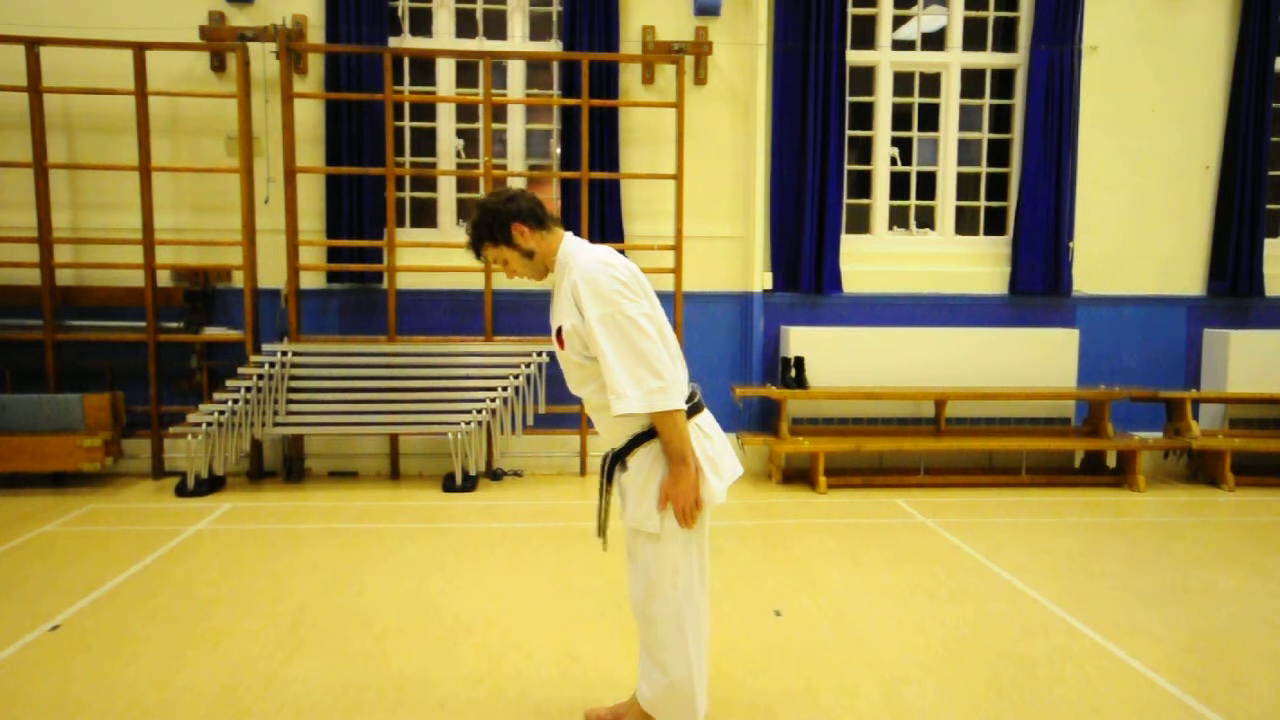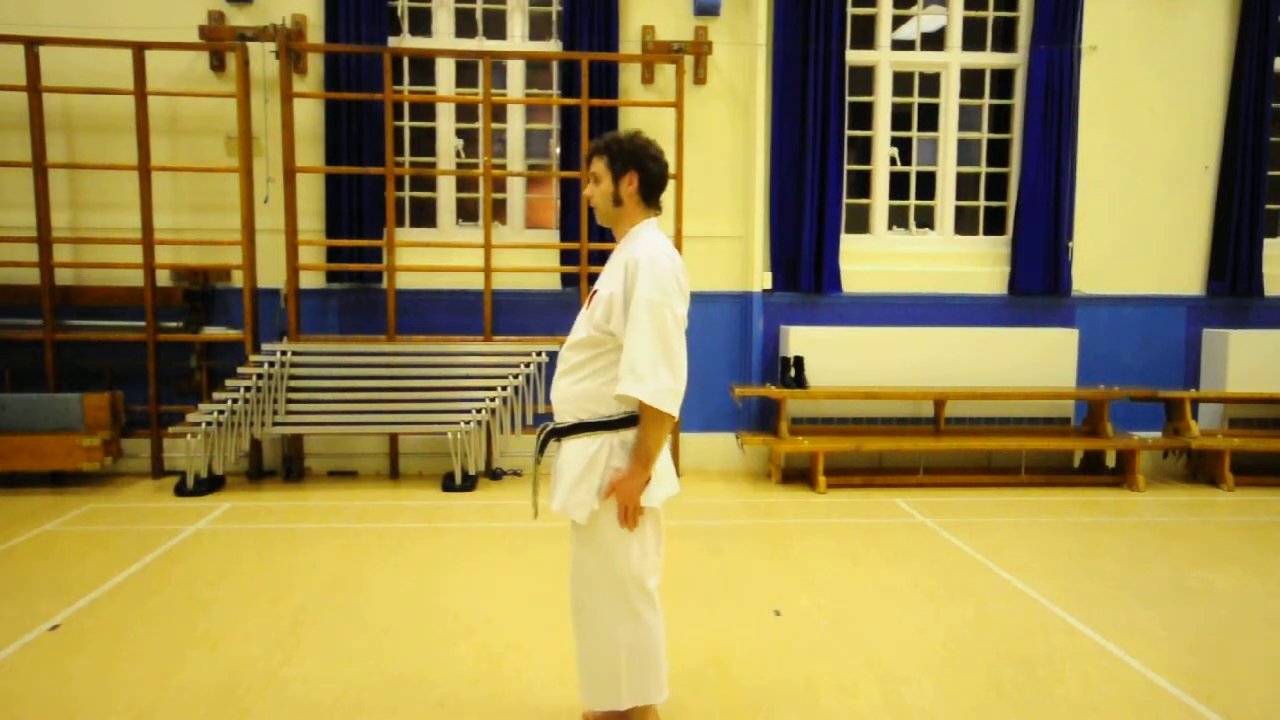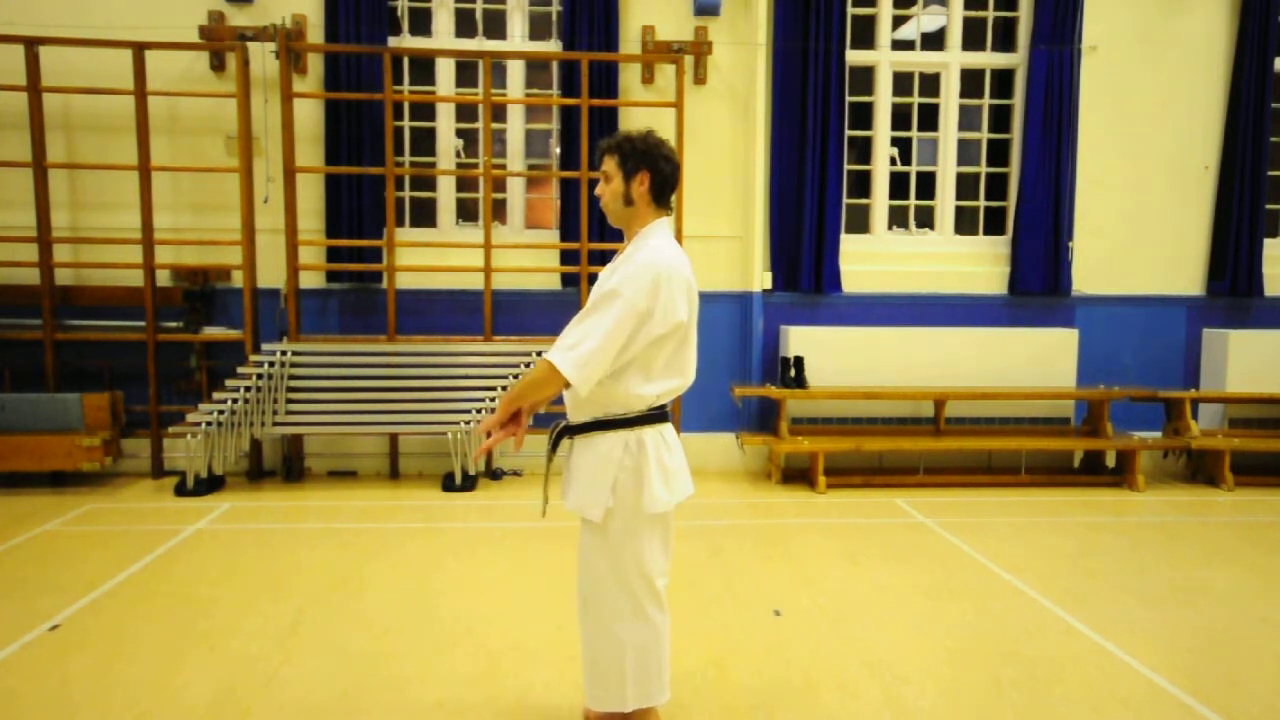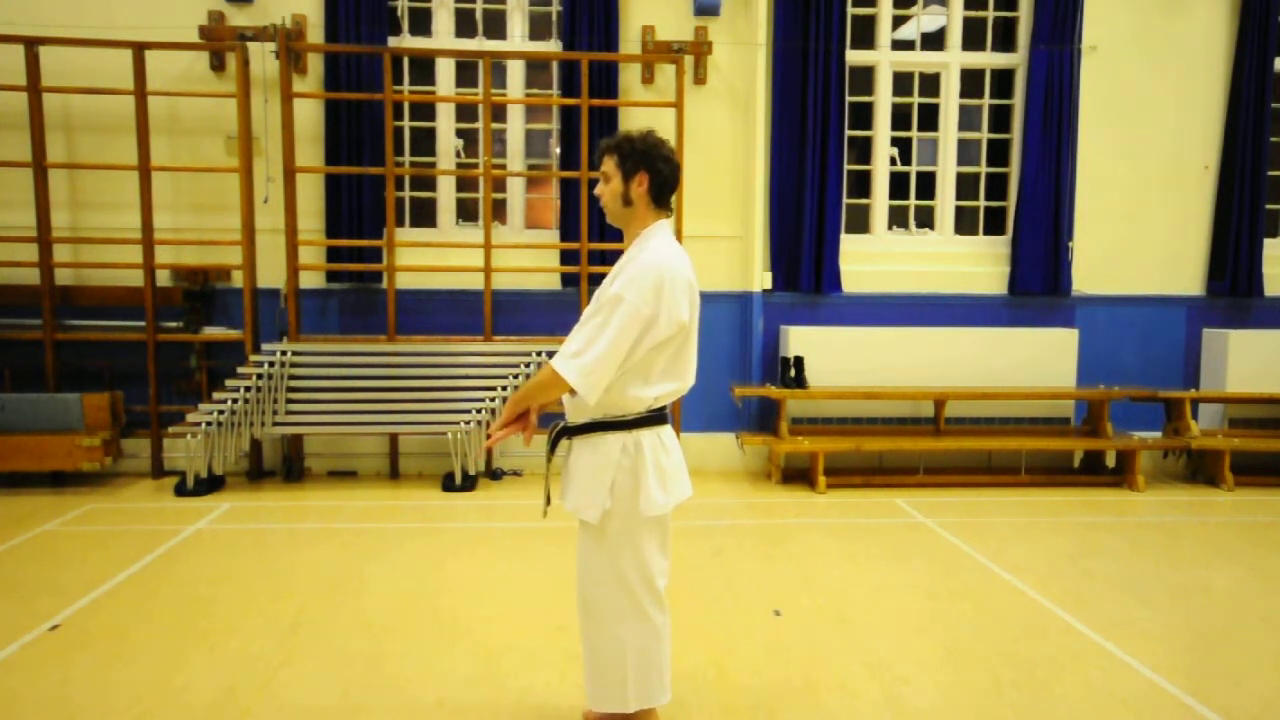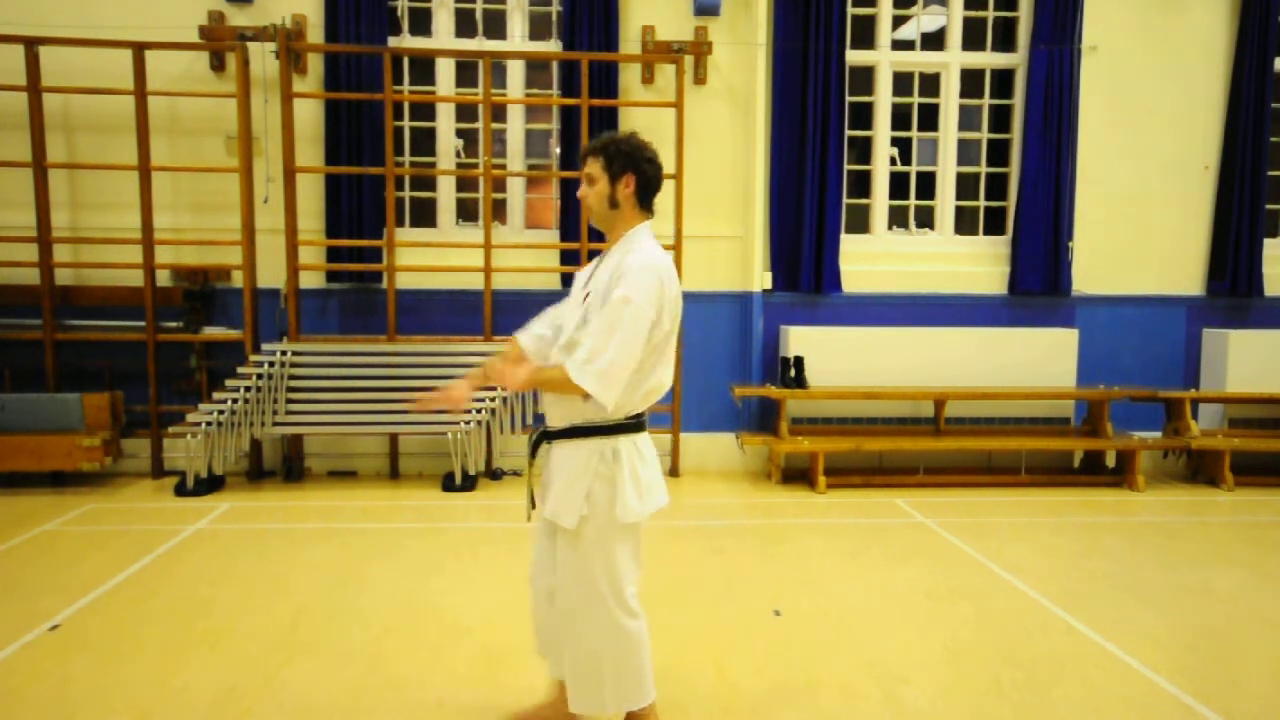
dt=1s
person 1, frame 1
left shoulder: (594, 273)
right shoulder: (572, 278)
left elbow: (653, 379)
left wrist: (682, 466)
left hip: (669, 454)
right hip: (643, 454)
left knee: (669, 594)
right knee: (652, 590)
person 1, frame 2
left shoulder: (650, 260)
right shoulder: (628, 256)
left elbow: (658, 381)
left wrist: (640, 470)
left hip: (614, 455)
right hip: (597, 451)
left knee: (619, 589)
right knee: (605, 587)
person 1, frame 3
left shoulder: (653, 264)
right shoulder: (642, 258)
left elbow: (576, 356)
right elbow: (588, 354)
left wrist: (509, 402)
right wrist: (527, 406)
left hip: (628, 454)
right hip: (618, 448)
left knee: (627, 592)
right knee: (616, 589)
person 1, frame 4
left shoulder: (653, 266)
right shoulder: (647, 259)
left elbow: (581, 363)
right elbow: (597, 358)
left wrist: (520, 401)
right wrist: (536, 402)
left hip: (625, 455)
right hip: (620, 449)
left knee: (627, 592)
right knee: (619, 588)
person 1, frame 5
left shoulder: (645, 268)
right shoulder: (602, 266)
left elbow: (600, 373)
right elbow: (544, 333)
left wrist: (528, 379)
right wrist: (474, 379)
left hip: (605, 459)
right hip: (574, 453)
left knee: (601, 595)
right knee: (554, 577)
